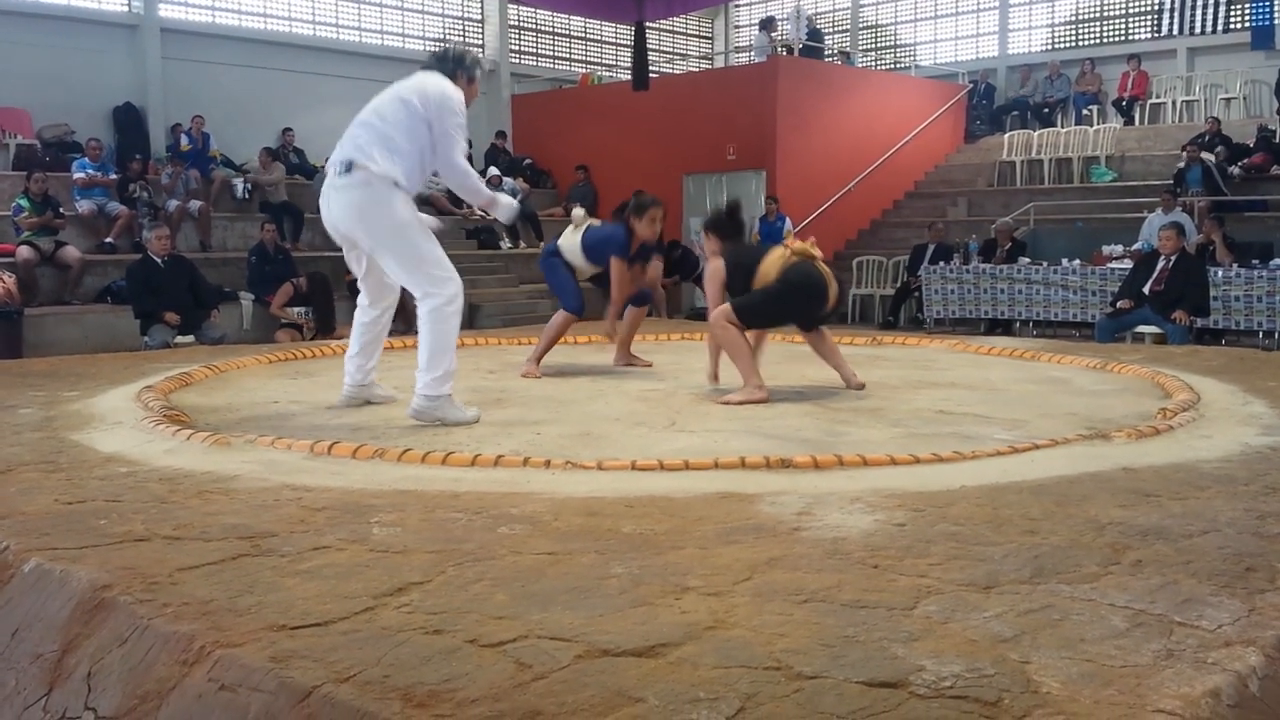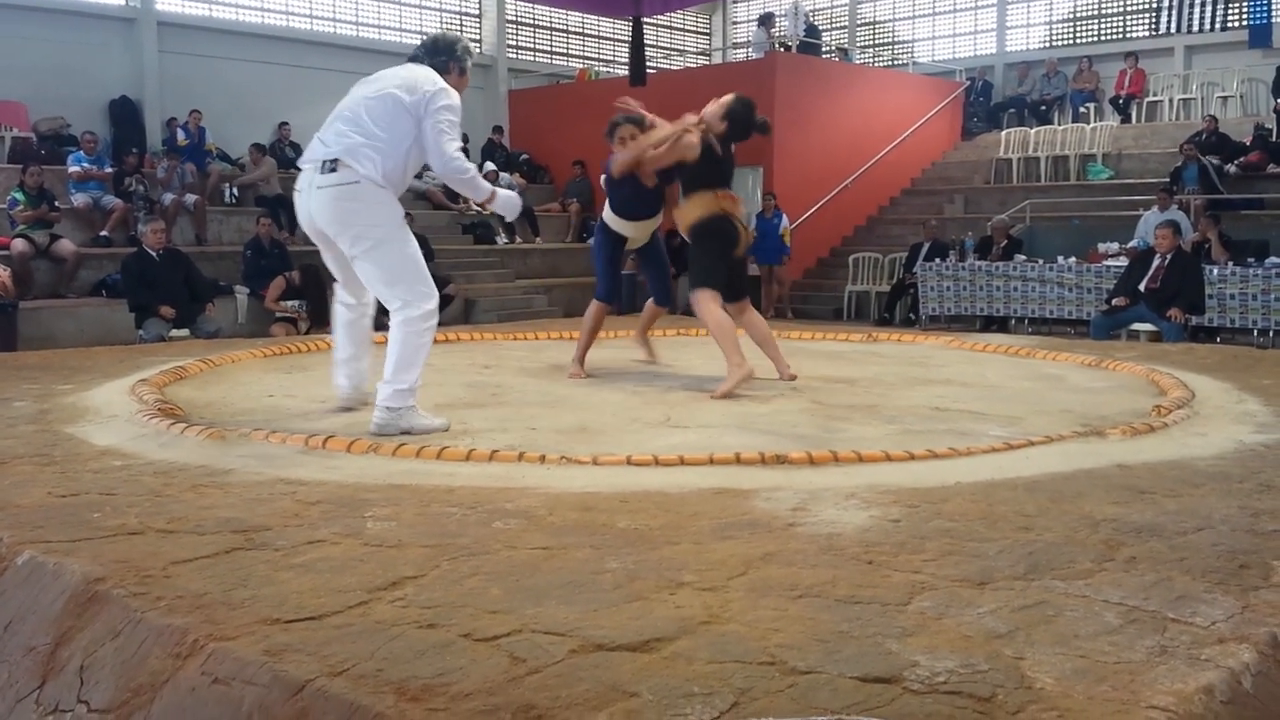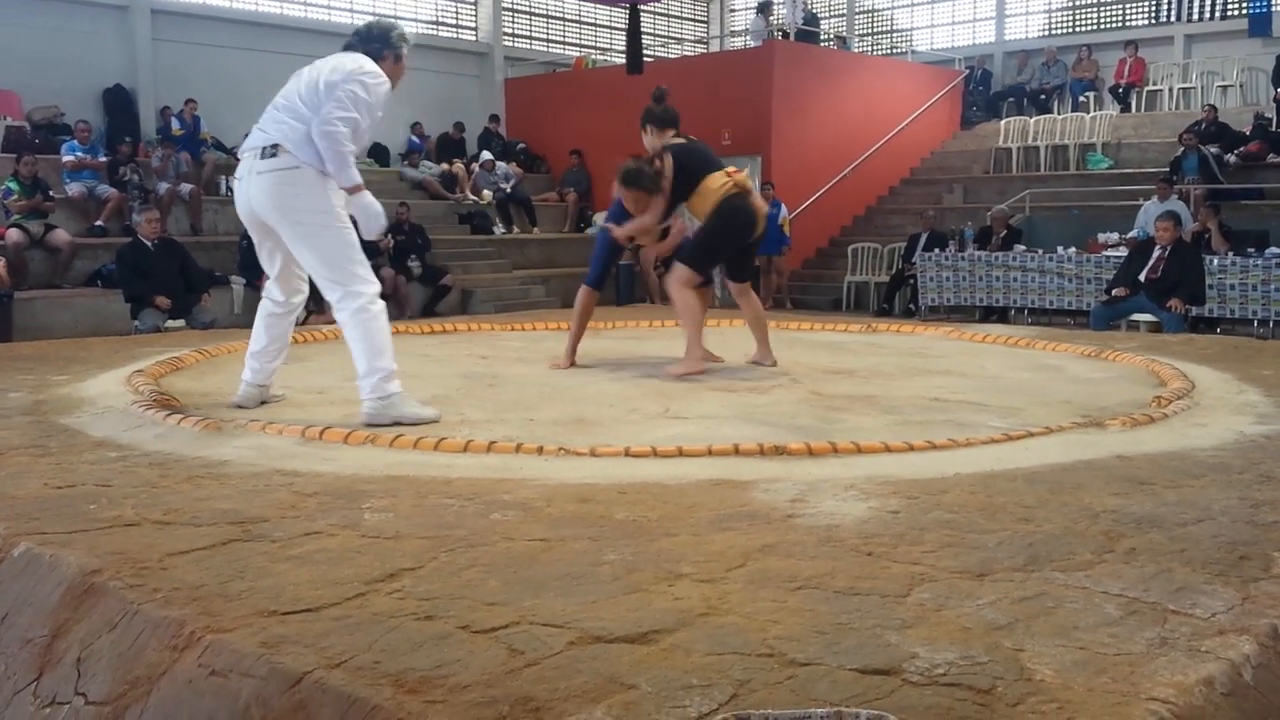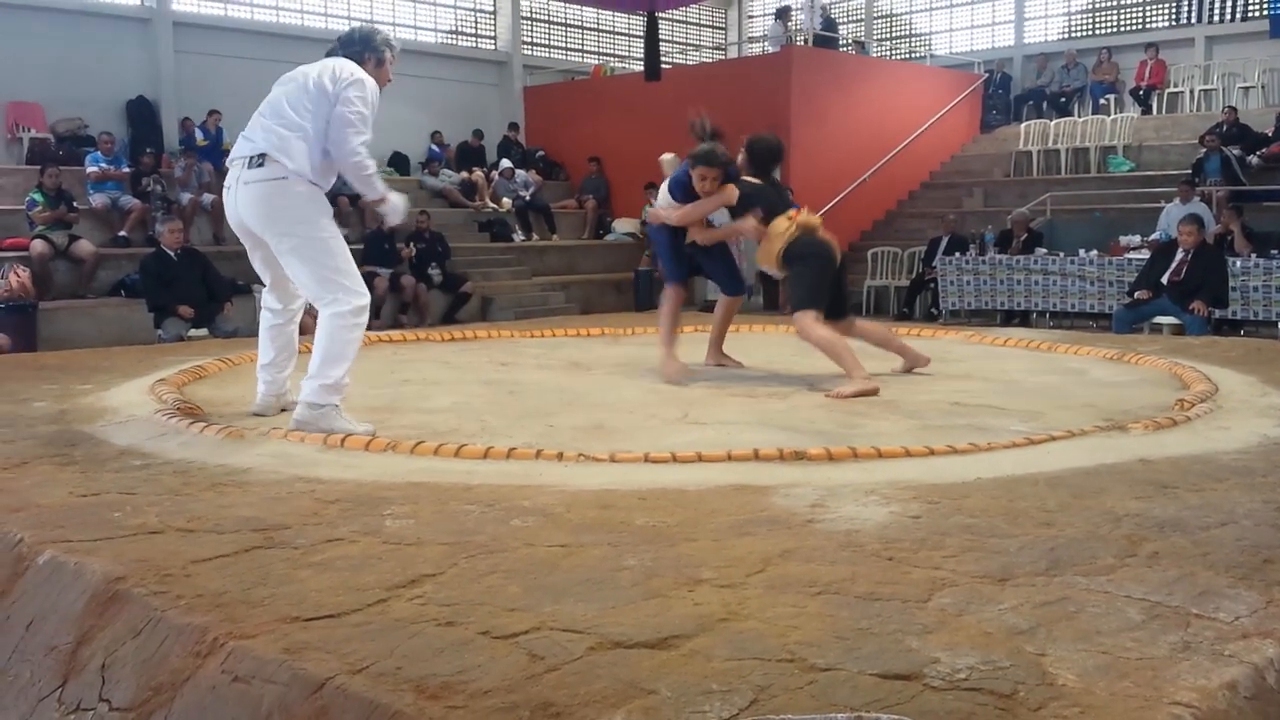
dt=0.4s
person 1, frame 1
left shoulder: (407, 92)
right shoulder: (447, 94)
right elbow: (452, 165)
left wrist: (413, 215)
right wrist: (492, 202)
left hip: (335, 196)
right hip: (371, 198)
left knee: (379, 291)
right knee: (442, 290)
left ankle: (359, 384)
right ankle: (433, 396)
person 1, frame 2
left shoulder: (382, 79)
right shoulder: (439, 91)
right elbow: (448, 162)
right wrist: (492, 197)
left hip: (311, 189)
right hip: (355, 194)
left knee: (355, 289)
right knee: (416, 302)
left ankle: (351, 385)
right ankle: (395, 408)
person 1, frame 3
left shoulder: (324, 67)
right shoulder: (369, 75)
right elbow: (331, 130)
left wrist: (338, 193)
right wrist: (358, 193)
left hip: (252, 179)
right hip: (293, 180)
left knee: (284, 287)
right knee: (357, 291)
left ankle: (255, 384)
right ankle: (383, 397)
person 1, frame 4
left shoulder: (302, 76)
right shoulder: (358, 80)
right elbow: (347, 149)
right wrist: (382, 198)
left hip: (238, 187)
right hip: (283, 189)
left knee: (284, 292)
right knee: (346, 299)
left ankle: (271, 392)
right ankle: (319, 404)
person 2, frame 1
left shoulder: (716, 264)
right shoulder: (754, 254)
left elbow: (716, 318)
right elbow: (762, 313)
left wrist: (713, 366)
right wrist: (750, 355)
left hip: (801, 286)
right hip: (827, 284)
left knee: (719, 319)
right knee: (808, 325)
left ankle: (754, 387)
right ankle: (849, 376)
person 2, frame 2
left shoulder: (693, 141)
right shoulder: (723, 146)
left elbow: (652, 161)
right elbow: (676, 141)
right wrist: (644, 115)
left hip: (708, 232)
right hip: (733, 231)
left knee: (706, 304)
right knee: (740, 307)
left ankle: (738, 367)
right ankle: (783, 367)
person 2, frame 3
left shoulder: (664, 155)
right shoulder: (692, 147)
left elbow: (656, 215)
left wrist: (626, 230)
left hip: (729, 214)
right hip: (749, 210)
left knee: (678, 282)
right knee: (741, 288)
left ankle: (695, 356)
right ankle: (765, 352)
person 2, frame 4
left shoulder: (732, 190)
right shoulder: (771, 185)
left elbow: (684, 216)
left hip: (806, 255)
right hip: (825, 248)
left knee: (806, 324)
right knee: (844, 324)
left ankle: (861, 378)
right ankle: (912, 355)
person 3, frame 1
left shoulder: (646, 244)
right shoulder: (618, 237)
right elbow: (618, 289)
left hip: (592, 264)
right hip: (556, 258)
left knee: (643, 297)
right knee: (574, 306)
left ankle: (623, 354)
right ankle: (533, 360)
person 3, frame 2
left shoulder: (661, 169)
right shoulder: (616, 168)
right elbow: (631, 155)
right wrist: (675, 130)
left hip: (647, 235)
right hip: (611, 235)
left knee: (664, 297)
right knee: (606, 296)
left ankle: (641, 335)
right ankle: (577, 360)
person 3, frame 3
left shoulder: (663, 188)
right shoulder: (619, 210)
left hip: (661, 231)
left knee: (702, 276)
right knee: (594, 279)
right ankle: (569, 352)
person 3, frame 4
left shoulder: (731, 176)
right shoulder: (681, 180)
right elbow: (702, 235)
right wrist: (738, 228)
left hip: (699, 225)
right hip: (666, 225)
left knee: (735, 286)
right knee: (677, 282)
left ankle: (715, 352)
right ankle: (667, 355)
